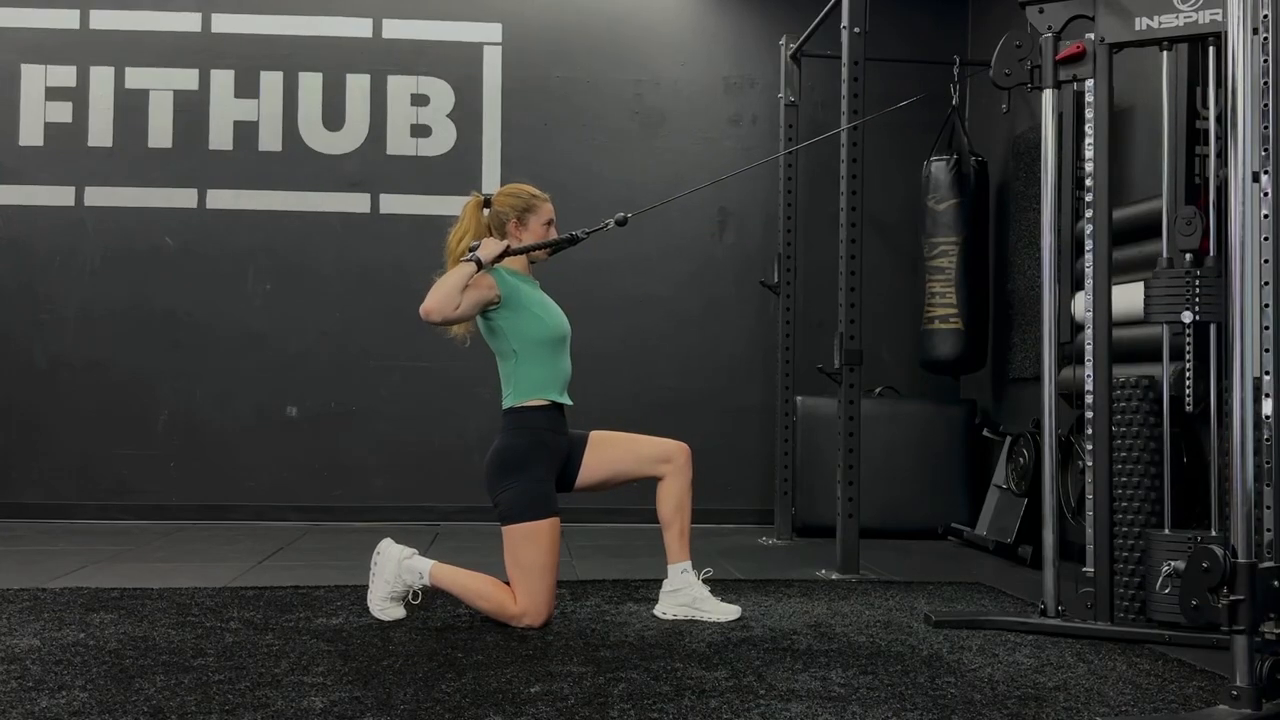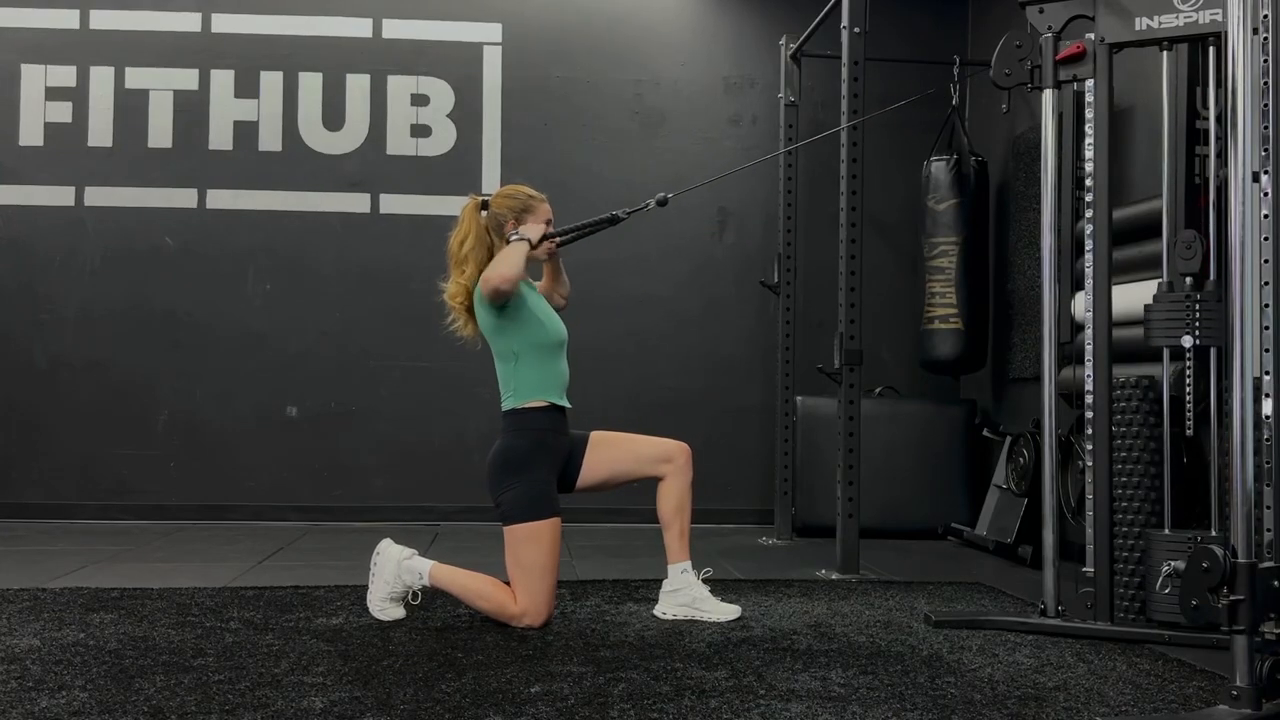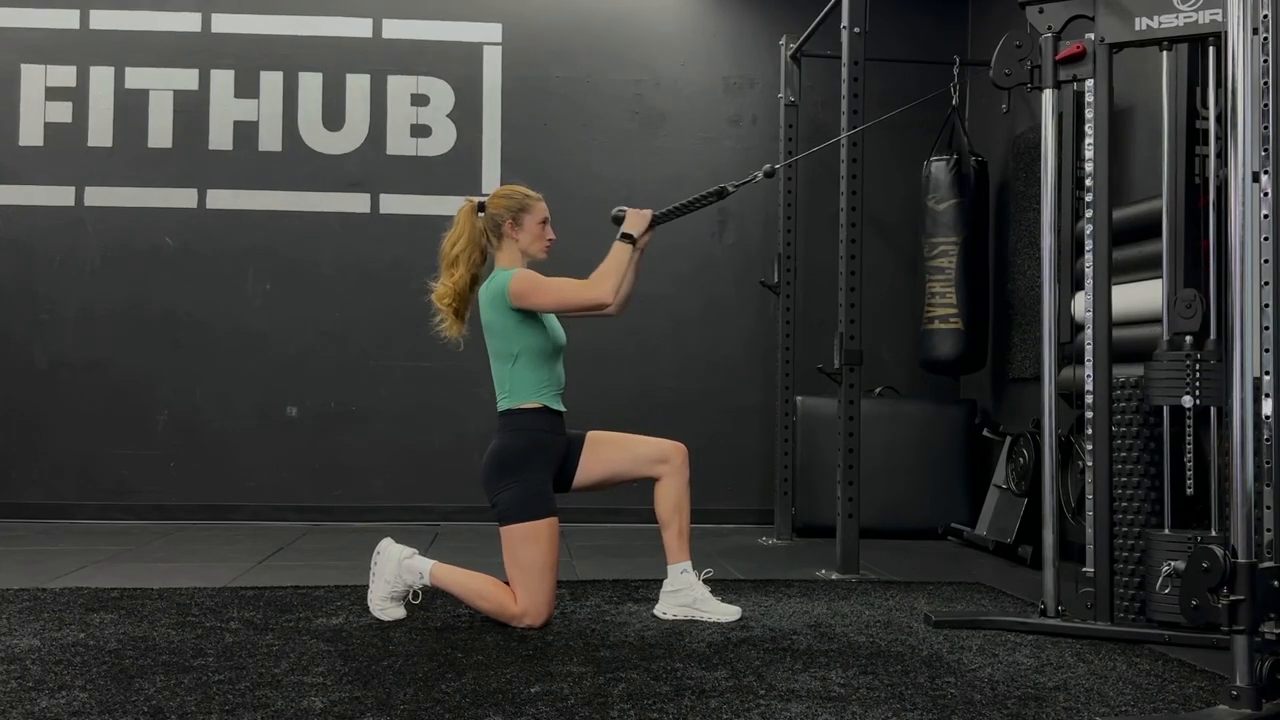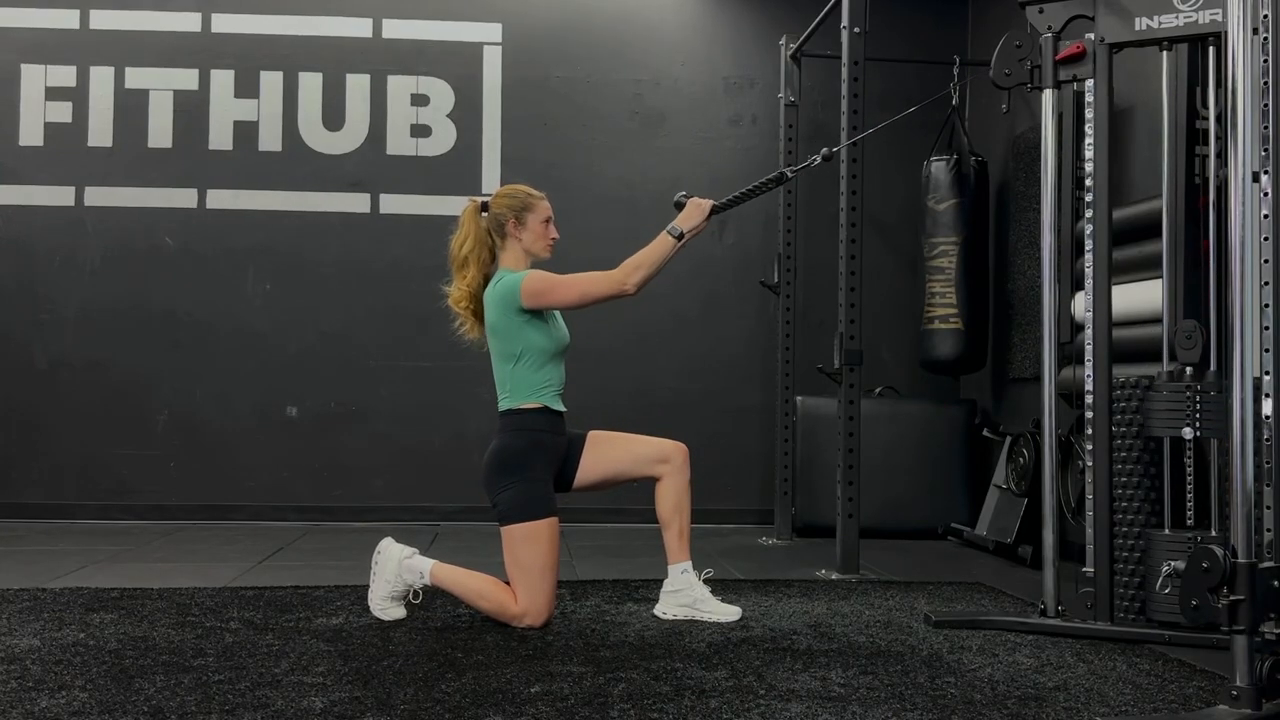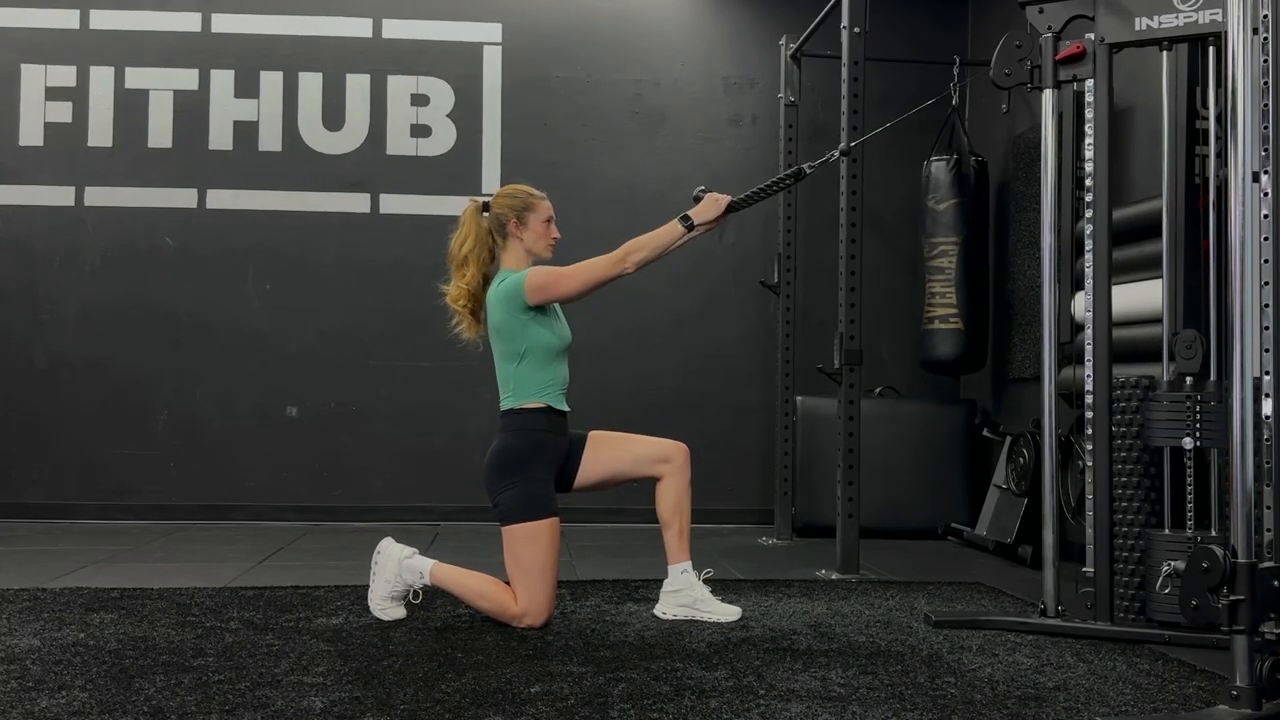
dt=0.3s
person 1, frame 1
left shoulder: (522, 284)
right shoulder: (492, 283)
right elbow: (432, 310)
left wrist: (514, 258)
right wrist: (479, 257)
left hip: (554, 440)
right hip: (523, 449)
left knee: (675, 457)
right knee: (529, 613)
left ankle: (680, 590)
right ankle: (409, 567)
person 1, frame 2
left shoulder: (519, 286)
right shoulder: (496, 285)
left elbow: (557, 296)
right elbow: (499, 275)
left wrist: (549, 254)
right wrist: (523, 240)
left hip: (555, 442)
right hip: (524, 449)
left knee: (675, 457)
right knee: (529, 613)
left ankle: (680, 590)
right ankle: (409, 568)
person 1, frame 3
left shoulder: (520, 287)
right shoulder: (508, 285)
left elbow: (610, 301)
right elbow: (603, 295)
left wrist: (638, 241)
right wrist: (628, 234)
left hip: (551, 442)
right hip: (520, 451)
left knee: (671, 457)
right knee: (529, 613)
left ankle: (680, 590)
right ankle: (409, 567)
person 1, frame 4
left shoulder: (525, 288)
right shoulder: (515, 286)
left elbow: (622, 285)
right elbow: (621, 283)
left wrist: (680, 233)
right wrist: (679, 228)
left hip: (552, 442)
right hip: (522, 451)
left knee: (672, 457)
right knee: (530, 613)
left ankle: (680, 589)
right ankle: (411, 567)
person 1, frame 5
left shoulder: (528, 285)
right shoulder: (517, 287)
left elbow: (620, 264)
right elbow: (622, 261)
left wrist: (695, 226)
right wrist: (692, 218)
left hip: (553, 442)
right hip: (523, 451)
left knee: (673, 457)
right knee: (531, 613)
left ankle: (681, 590)
right ankle: (411, 567)
